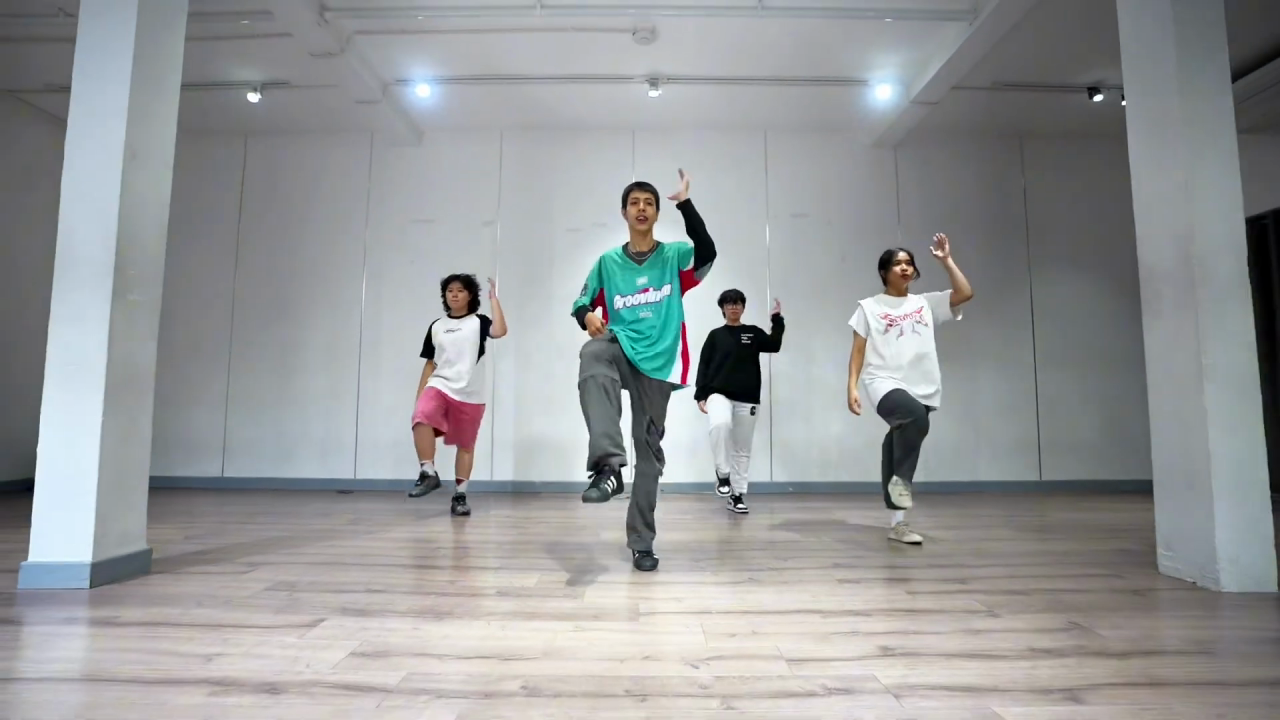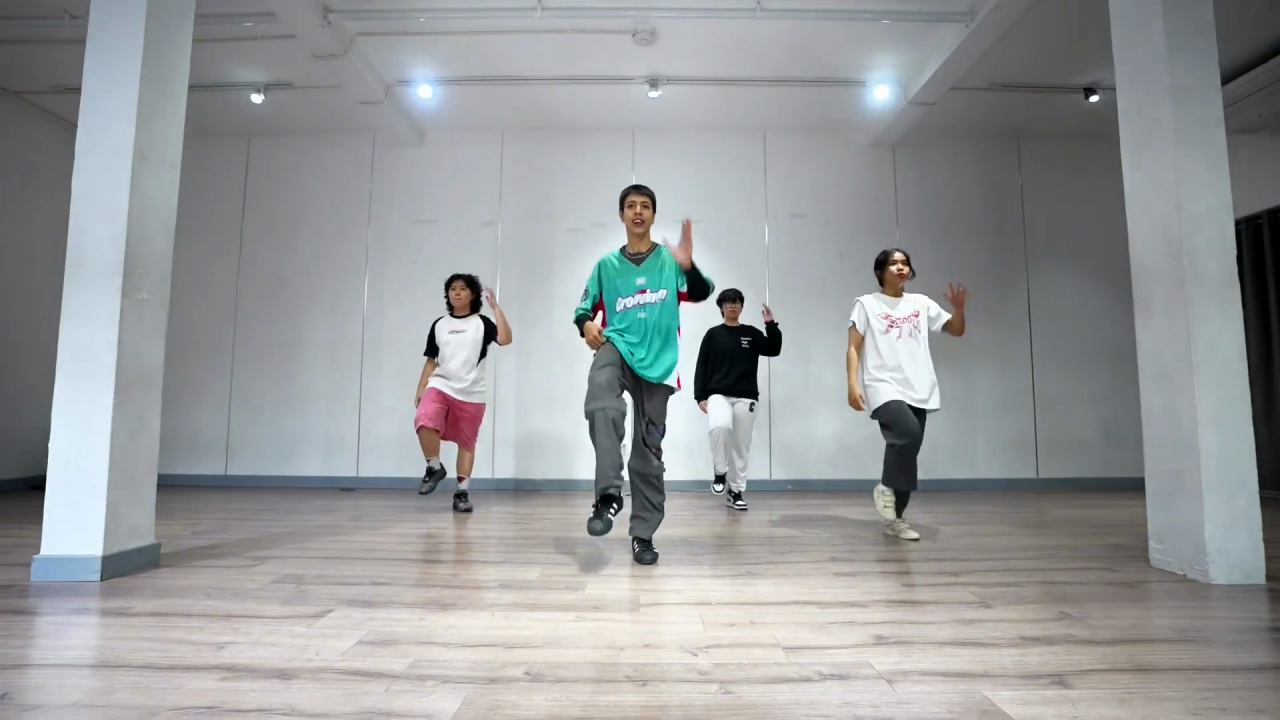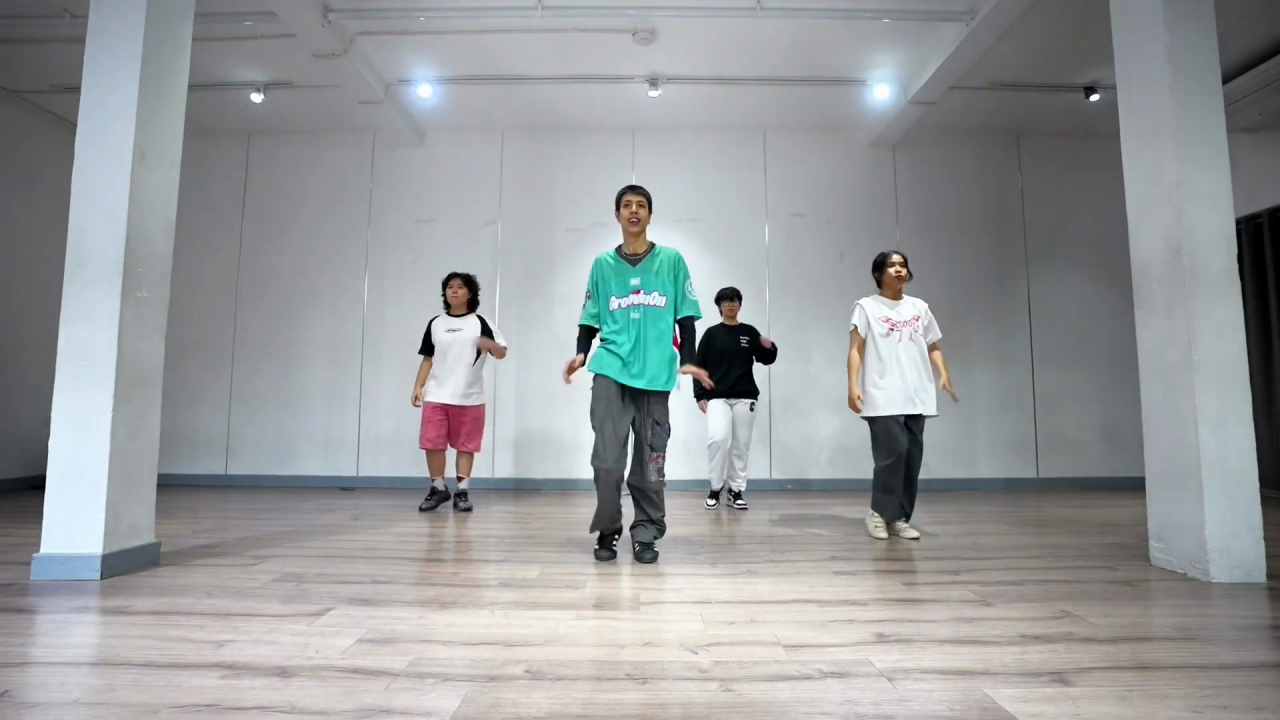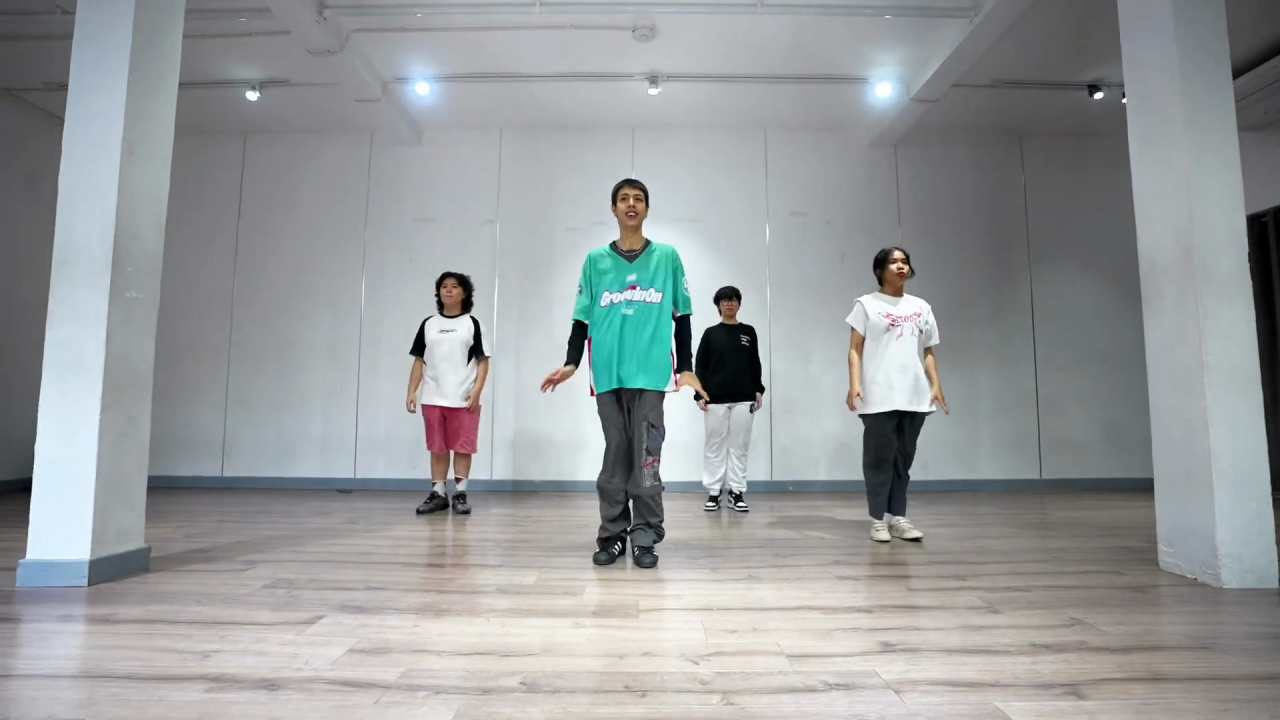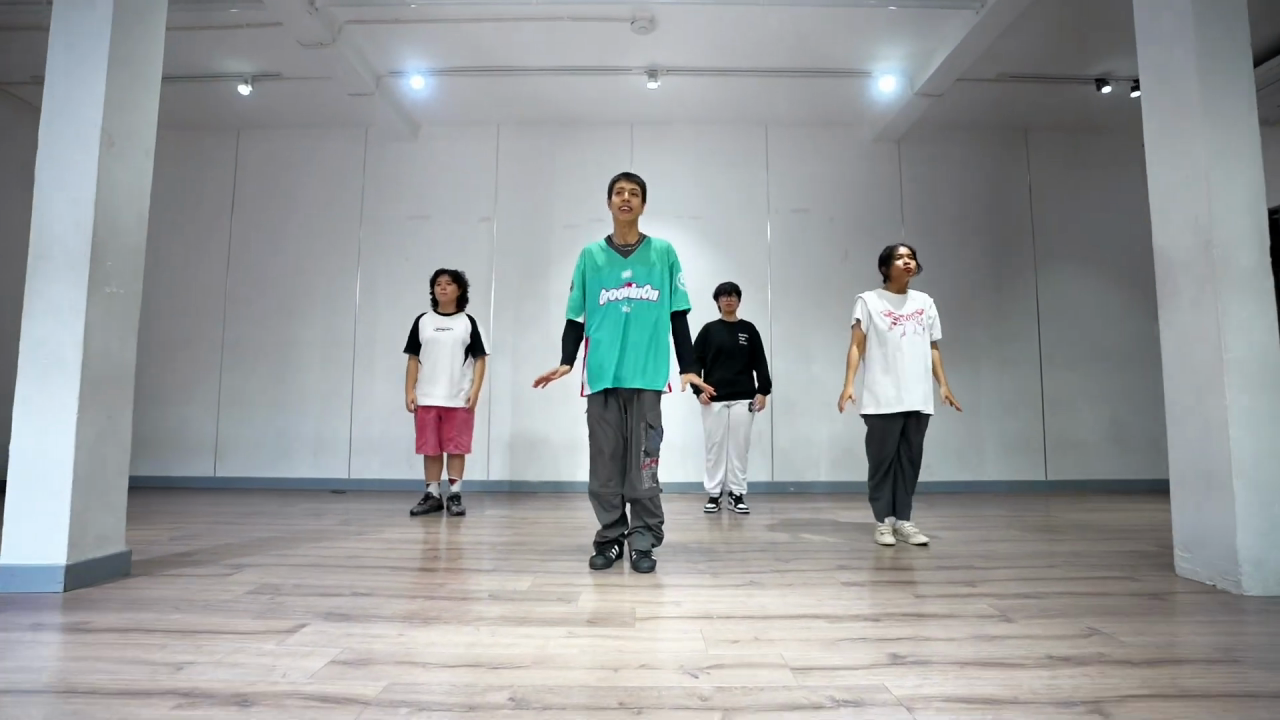
dt=0.2s
person 1, frame 1
left shoulder: (675, 255)
right shoulder: (608, 261)
left elbow: (707, 256)
right elbow: (580, 303)
left wrist: (685, 203)
right wrist: (588, 317)
left hip: (658, 360)
right hip: (619, 344)
left knee: (649, 451)
right knee: (593, 365)
left ankle: (642, 541)
right ankle: (607, 467)
person 1, frame 2
left shoulder: (672, 260)
right shoulder: (607, 264)
left elbow: (702, 292)
right elbow: (584, 309)
left wrist: (688, 265)
right wrist: (588, 326)
left hip: (657, 361)
right hip: (616, 350)
left knee: (648, 449)
right knee: (601, 405)
left ankle: (643, 534)
right ankle: (608, 495)
person 1, frame 3
left shoulder: (671, 260)
right shoulder: (602, 264)
left elbow: (686, 316)
right elbow: (591, 319)
left wrist: (688, 361)
right wrist: (580, 353)
left hip: (654, 371)
right hip: (610, 367)
left knee: (651, 457)
right knee: (608, 453)
left ankle: (646, 534)
right ankle: (609, 529)
person 1, frame 4
left shoulder: (667, 256)
right shoulder: (596, 259)
left elbow: (681, 317)
right elbow: (583, 316)
left wrist: (684, 367)
right wrist: (570, 363)
left hip: (650, 373)
right hip: (608, 372)
left knee: (646, 458)
right knee: (614, 456)
left ankle: (645, 538)
right ankle: (613, 533)
person 1, frame 5
left shoulder: (663, 252)
right shoulder: (590, 255)
left elbow: (677, 314)
right elbow: (576, 315)
left wrist: (687, 367)
right wrist: (566, 361)
left hip: (646, 373)
right hip: (602, 373)
left knee: (643, 459)
right knee: (605, 459)
left ankle: (643, 541)
right ankle: (610, 538)
person 2, frame 1
left shoulder: (926, 303)
right shoulder: (869, 307)
left elbow: (965, 294)
right elbow: (857, 352)
left wrist: (946, 259)
right wrist: (851, 388)
left hip: (920, 387)
right hip: (885, 383)
left knee: (902, 445)
right knee: (914, 414)
left ankle: (897, 521)
right ankle: (898, 476)
person 2, frame 2
left shoulder: (922, 304)
right shoulder: (867, 304)
left elbow: (956, 330)
right elbow: (854, 347)
left wrist: (959, 307)
right wrist: (853, 384)
left hip: (917, 391)
right hip: (883, 388)
left knee: (908, 444)
right knee: (905, 434)
left ankle: (895, 517)
right ankle: (886, 486)
person 2, frame 3
left shoulder: (919, 307)
right shoulder: (866, 306)
left elbow: (933, 348)
right elbow: (856, 350)
left wrist: (943, 376)
right wrist: (853, 386)
left hip: (917, 397)
right hip: (883, 398)
left knee: (911, 458)
right knee: (891, 454)
left ankle: (899, 518)
right ankle: (879, 513)
person 2, frame 4
left shoulder: (921, 306)
right shoulder: (866, 304)
left elbow: (928, 352)
right elbow: (855, 348)
left wrist: (935, 386)
right wrist: (854, 384)
left hip: (914, 397)
right hip: (879, 397)
left knee: (903, 457)
right knee: (880, 455)
left ankle: (897, 516)
right ankle: (879, 518)
person 2, frame 5
left shoulder: (925, 302)
right shoulder: (869, 300)
left elbow: (933, 347)
right elbow: (857, 345)
left wrist: (944, 385)
right wrist: (848, 384)
left hip: (919, 397)
right hip: (882, 398)
left knee: (910, 459)
right knee: (882, 458)
left ankle: (903, 520)
right ankle: (884, 521)
person 3, frame 1
left shoulder: (479, 321)
right shoulder: (437, 325)
left elbow: (500, 331)
right elbow: (430, 361)
left wrist: (493, 298)
right wrist: (420, 390)
left hip: (469, 394)
right hip: (439, 385)
left knee: (465, 445)
right knee: (421, 418)
left ankle: (460, 495)
right ankle: (428, 473)
person 3, frame 2
left shoulder: (482, 322)
right shoulder: (439, 325)
left elbow: (506, 339)
right elbow: (431, 360)
left wrist: (496, 307)
right wrist: (421, 387)
left hip: (471, 394)
right hip: (440, 386)
left knee: (466, 443)
right knee: (425, 423)
left ankle: (461, 493)
right ankle: (434, 468)
person 3, frame 3
left shoulder: (478, 322)
right shoulder: (435, 323)
left elbow: (501, 352)
right elbow: (427, 359)
left wrist: (491, 346)
right wrist: (418, 387)
left hip: (469, 396)
right hip: (435, 394)
left knee: (465, 445)
right knee: (432, 443)
left ankle: (462, 492)
right ankle: (437, 488)
person 3, frame 4
left shoulder: (472, 324)
right shoulder: (429, 324)
left elbow: (483, 361)
right elbow: (419, 361)
left wrist: (477, 390)
right wrist: (412, 391)
left hip: (463, 398)
right hip: (433, 397)
left knee: (463, 447)
right knee: (438, 447)
left ankle: (460, 495)
right ankle: (438, 494)
person 3, frame 5
left shoulder: (468, 322)
right shoulder: (422, 321)
left elbow: (479, 359)
right elbow: (413, 359)
left wrist: (475, 390)
right wrist: (410, 391)
left hip: (459, 398)
right hip: (427, 397)
left knee: (456, 447)
right knee: (430, 447)
left ankle: (454, 496)
right ankle: (432, 495)
person 4, frame 1
left shoulder: (753, 332)
right shoulder: (715, 335)
left elbow: (774, 345)
right elbow: (703, 366)
left wrist: (777, 318)
right wrist: (701, 395)
left hip: (747, 399)
right hip: (719, 394)
left knee: (742, 448)
right knee: (719, 424)
left ankle: (737, 495)
right ankle: (723, 474)
person 4, frame 2
left shoulder: (752, 333)
right shoulder: (713, 334)
left elbow: (773, 350)
right elbow: (702, 366)
left wrist: (771, 326)
right wrist: (700, 395)
left hip: (746, 397)
right hip: (718, 394)
left knee: (741, 445)
right knee: (720, 426)
left ankle: (736, 492)
right ankle: (720, 472)
person 4, frame 3
left shoulder: (750, 332)
right shoulder: (711, 333)
left elbow: (764, 359)
right elbow: (700, 365)
left wrist: (769, 348)
right wrist: (699, 394)
left hip: (745, 397)
right hip: (716, 396)
left knee: (741, 445)
right knee: (718, 440)
left ankle: (735, 491)
right ankle: (715, 489)
person 4, frame 4
left shoulder: (748, 332)
right shoulder: (711, 333)
left elbow: (755, 364)
right elbow: (700, 366)
left wrist: (759, 389)
right wrist: (698, 394)
left hip: (744, 399)
right hip: (715, 399)
left knee: (739, 447)
right knee: (714, 446)
left ankle: (736, 493)
right ankle: (713, 493)
person 4, frame 5
left shoulder: (749, 329)
right shoulder: (709, 330)
left elbow: (760, 362)
right elbow: (695, 361)
left wrist: (763, 390)
right wrist: (698, 389)
left hip: (743, 398)
right hip: (714, 398)
left knee: (740, 447)
right knee: (714, 446)
left ankle: (737, 495)
right ankle: (714, 494)
